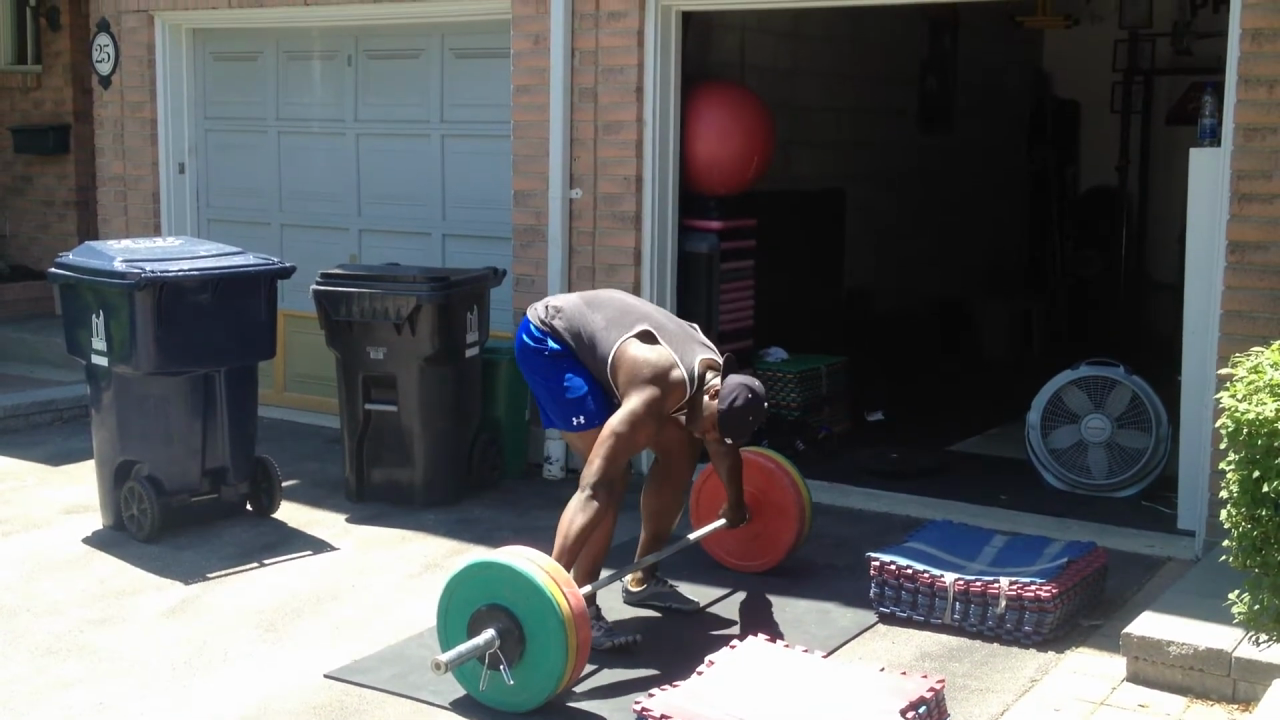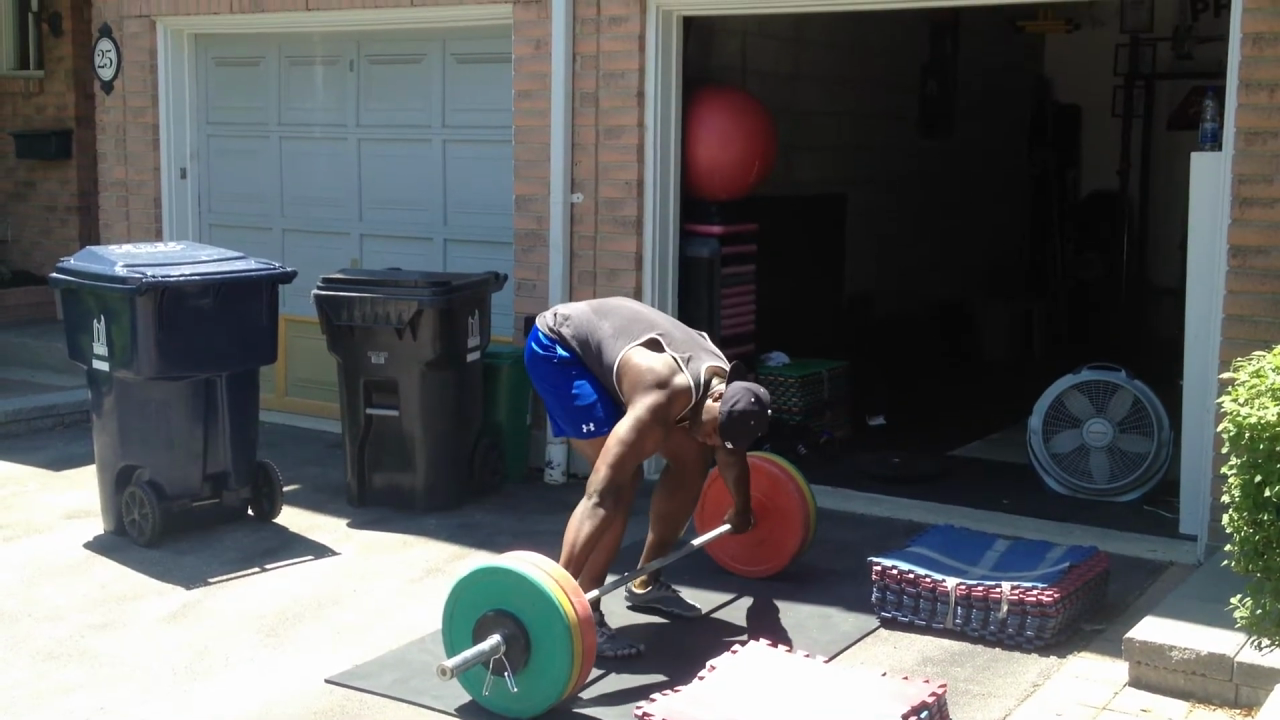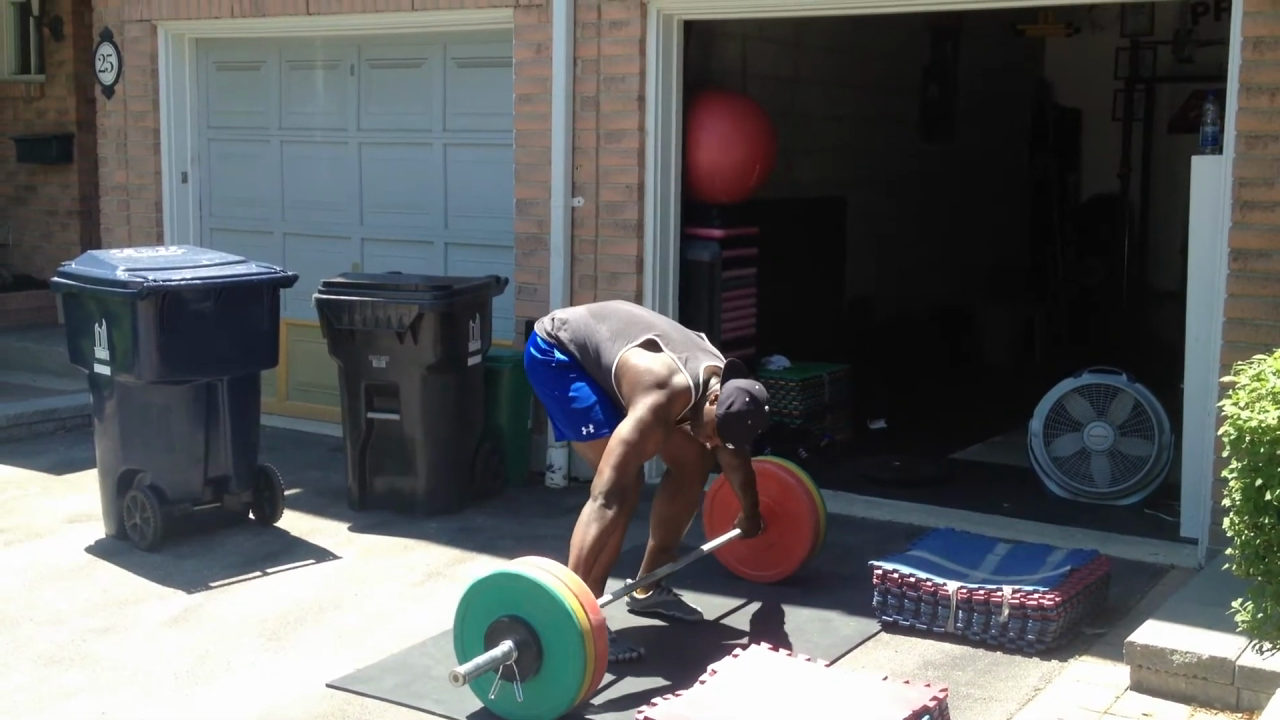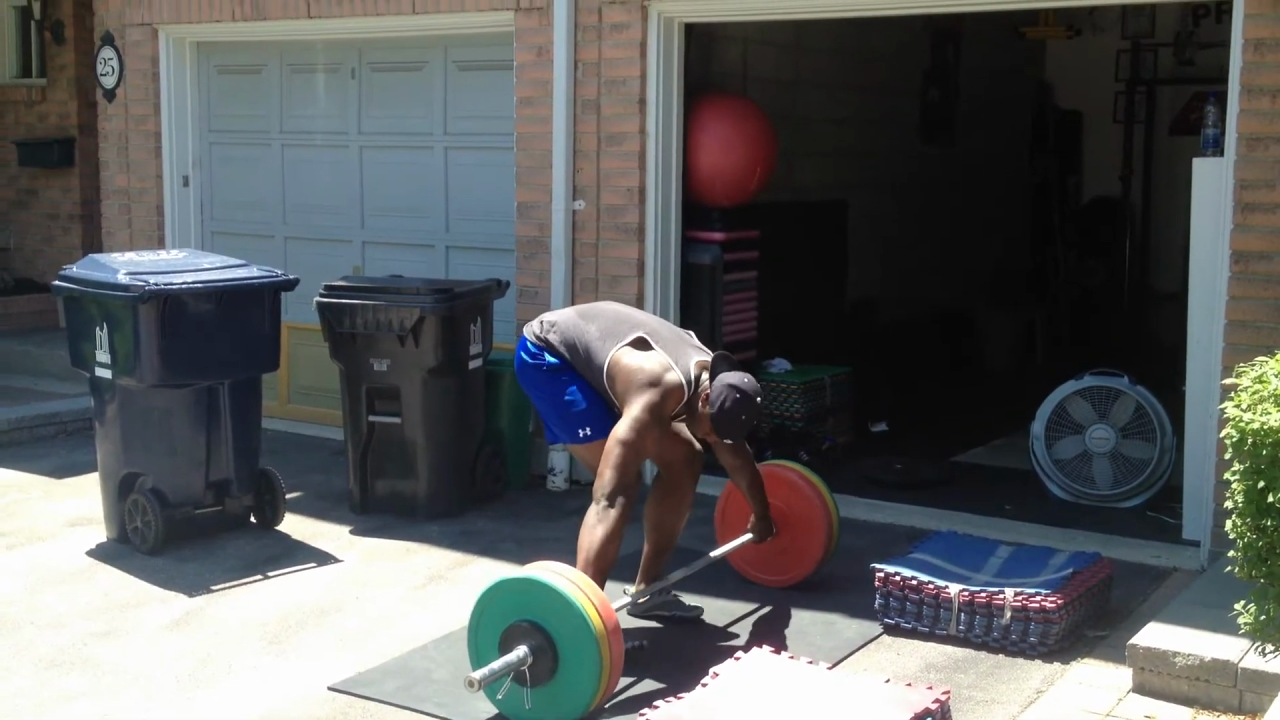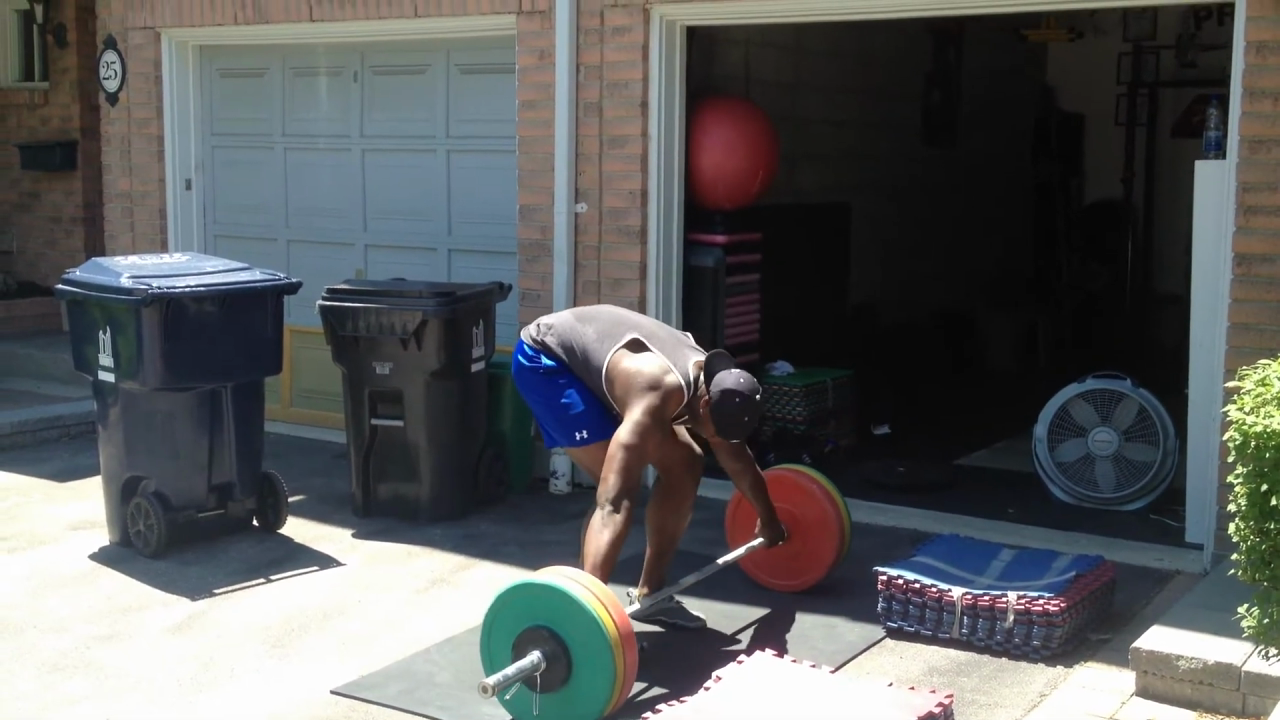
dt=0.2s
person 1, frame 1
left shoulder: (718, 374)
right shoulder: (658, 392)
left elbow: (722, 449)
right elbow: (595, 488)
left wrist: (734, 505)
left hip: (590, 331)
right hip: (548, 338)
left knee: (681, 449)
right knee: (611, 472)
left ankle: (642, 580)
person 1, frame 2
left shoulder: (725, 380)
right shoulder: (663, 397)
left elbow: (731, 456)
right elbow: (602, 494)
left wrist: (741, 511)
left hip: (602, 339)
right hip: (557, 346)
left knee: (693, 457)
right knee: (622, 478)
left ankle: (646, 583)
person 1, frame 3
left shoulder: (727, 385)
right shoulder: (663, 399)
left elbow: (735, 458)
right elbow: (606, 496)
left wrist: (750, 514)
left hip: (601, 346)
right hip: (556, 350)
left knee: (695, 459)
right knee: (624, 482)
left ankle: (647, 587)
person 1, frame 4
left shoulder: (720, 381)
right shoulder: (657, 395)
left elbow: (736, 456)
right elbow: (610, 496)
left wrist: (761, 514)
left hip: (594, 354)
right hip: (547, 353)
left knee: (684, 460)
right knee: (624, 480)
left ankle: (648, 590)
person 1, frame 5
left shoulder: (718, 385)
right shoulder: (658, 397)
left elbow: (739, 460)
right elbow: (615, 500)
left wrist: (768, 519)
left hip: (590, 354)
right hip: (545, 356)
left knee: (685, 463)
right knee: (623, 484)
left ankle: (649, 594)
